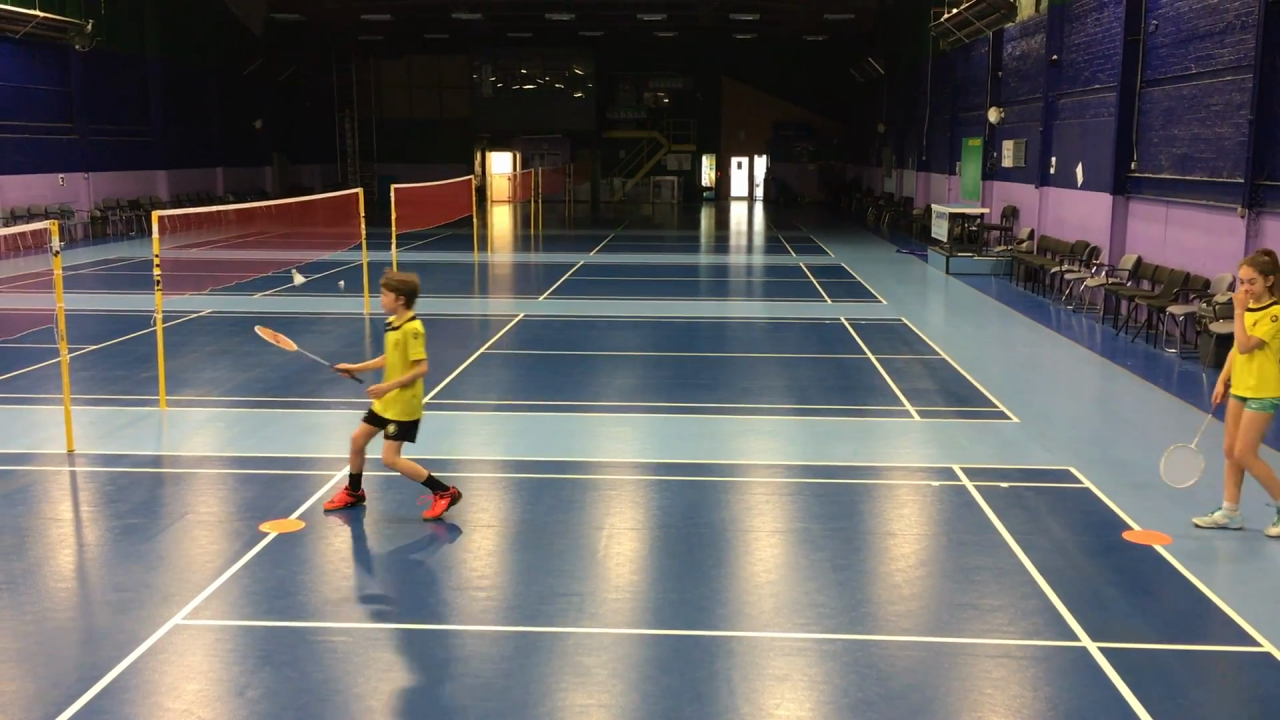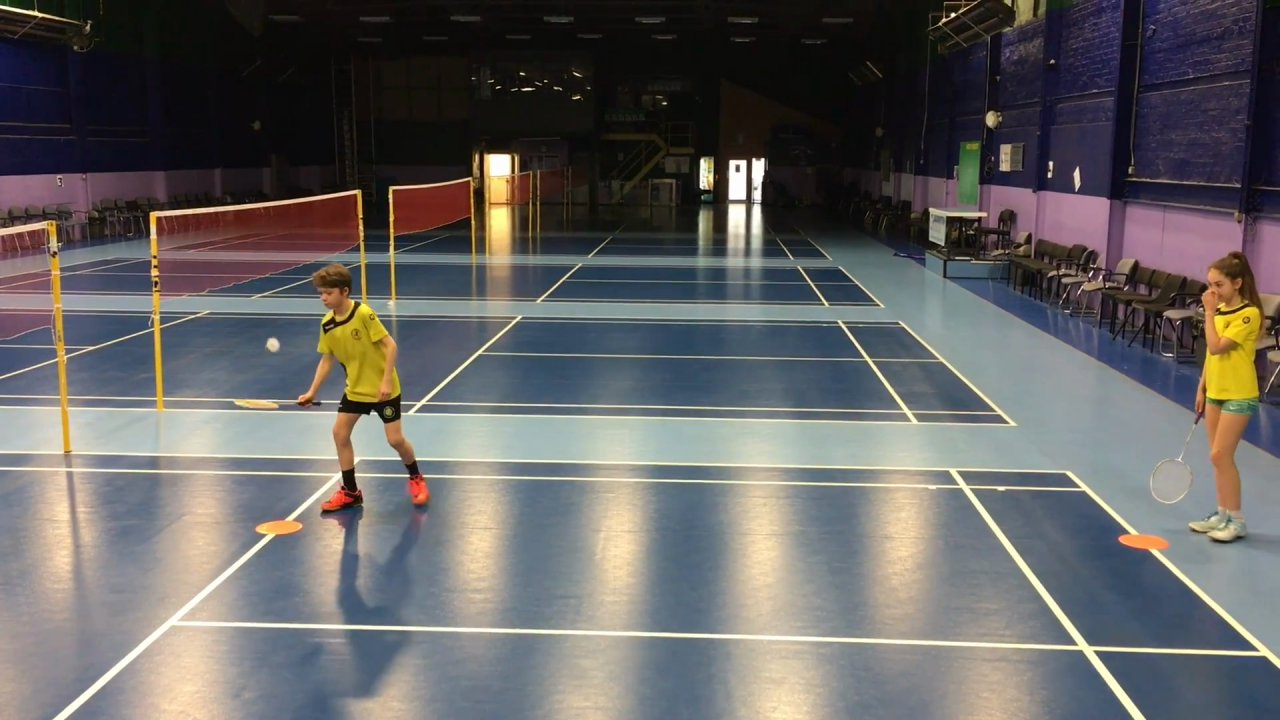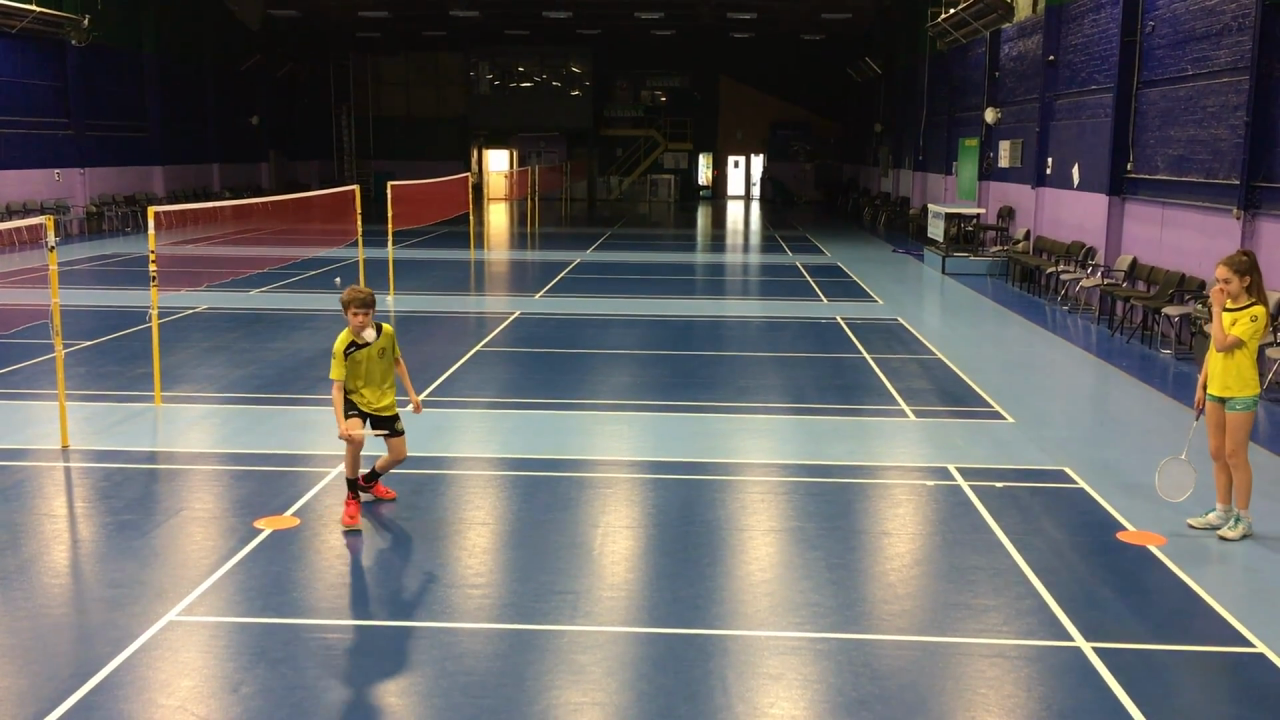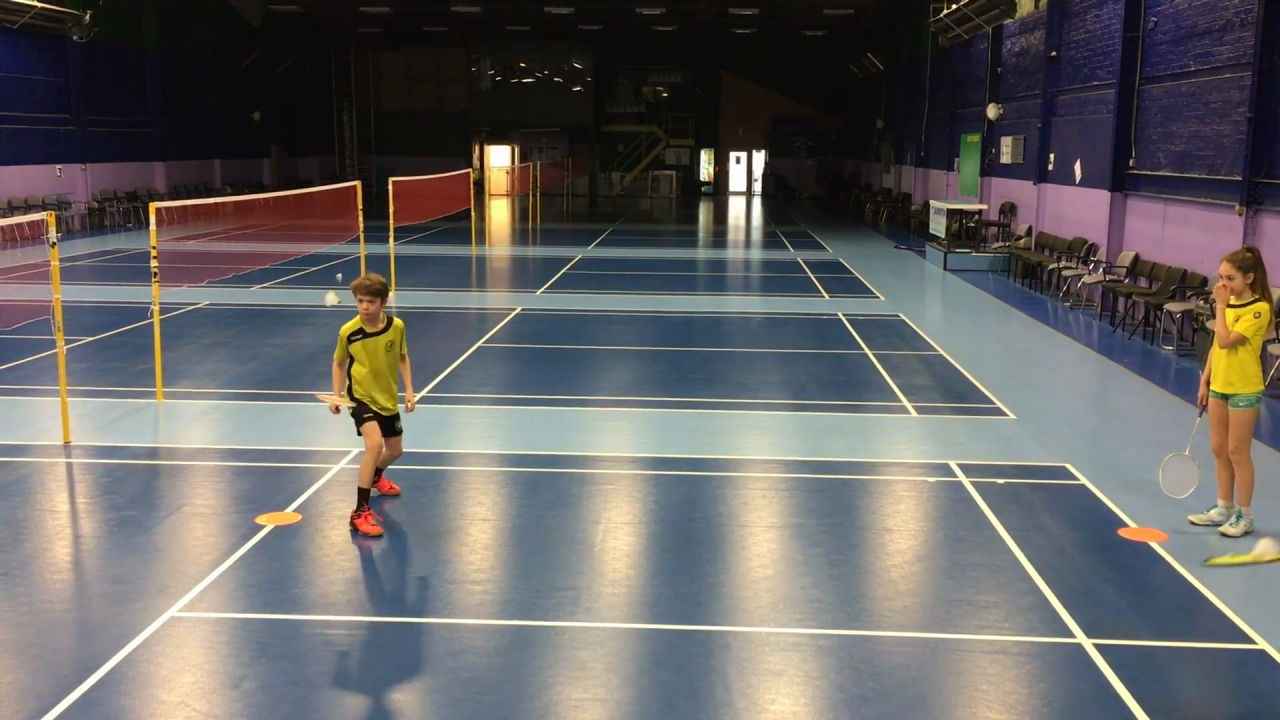
dt=0.7s
person 1, frame 1
right shoulder: (1247, 307)
left elbow: (1245, 347)
left wrist: (1239, 312)
right wrist: (1222, 381)
right hip: (1238, 388)
left knee: (1245, 454)
right knee: (1232, 452)
right ankle: (1230, 512)
person 1, frame 2
left shoulder: (1248, 314)
right shoulder: (1220, 310)
left elbow: (1216, 347)
left wrist: (1209, 313)
right wrist: (1202, 388)
left hip: (1239, 395)
right hip: (1216, 392)
left knee: (1220, 455)
right knee: (1221, 456)
left ankle: (1236, 520)
right ankle: (1224, 514)
person 1, frame 3
left shoulder: (1255, 312)
right shoulder: (1224, 307)
left elbow: (1222, 344)
left wrist: (1216, 310)
right wrist: (1201, 385)
left hip: (1241, 392)
right hip: (1215, 389)
left knee: (1235, 455)
right knee: (1217, 453)
left ankle: (1243, 518)
right ankle: (1222, 511)
person 1, frame 4
left shoulder: (1258, 309)
right shoulder: (1228, 303)
left elbow: (1225, 341)
left wrist: (1220, 306)
right wrist: (1205, 381)
left hip: (1244, 389)
right hip: (1219, 385)
left knee: (1237, 452)
right knee: (1219, 449)
left ankle: (1244, 515)
right ankle: (1224, 508)
person 2, frame 1
left shoulder: (411, 329)
right shoulder: (392, 324)
left elbow: (421, 368)
left wrist: (388, 386)
right wrist: (356, 367)
left hip: (404, 405)
right hip: (386, 402)
left knee: (390, 458)
right knee: (357, 440)
left ankle: (444, 493)
right ankle: (354, 492)
person 2, frame 2
left shoulder: (364, 314)
right shoulder: (327, 325)
left elbow: (389, 345)
right elbow: (326, 360)
left wrist: (386, 381)
right wrist: (312, 392)
left hip: (384, 387)
right hip: (355, 387)
left knee: (395, 438)
right knee: (340, 434)
left ankle: (416, 479)
right ankle: (350, 491)
person 2, frame 3
left shoulder: (387, 332)
right shoulder: (342, 345)
left elbow: (397, 362)
right elbow: (337, 388)
left wrist: (411, 392)
right wrist: (341, 423)
left hip: (384, 401)
right hip: (356, 399)
left knee: (398, 455)
right knee: (355, 441)
left ankle: (368, 480)
right ankle: (352, 498)
person 2, frame 4
left shoulder: (397, 327)
right shoulder: (348, 332)
left elbow: (403, 359)
right elbow: (338, 364)
left wrist: (409, 390)
right wrist: (337, 395)
left hip: (388, 399)
right hip: (361, 398)
left knee: (395, 450)
right knee: (375, 445)
left ankle: (375, 475)
right ankle: (361, 512)
